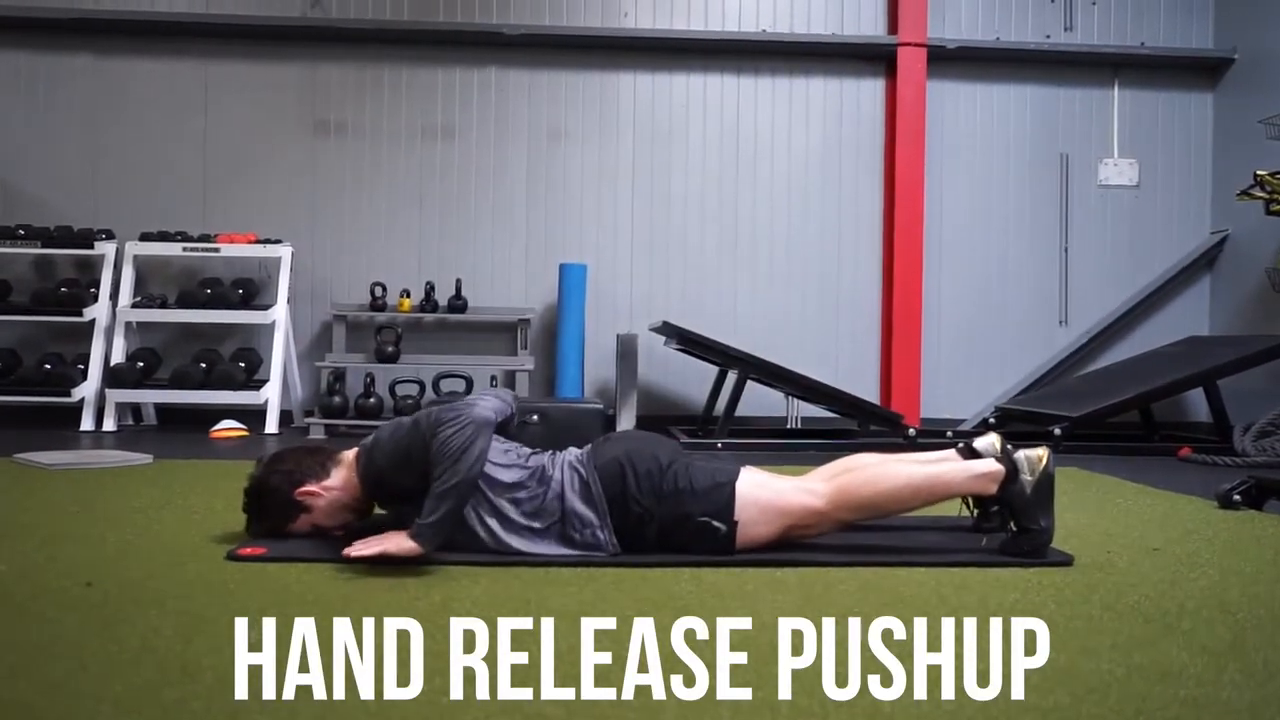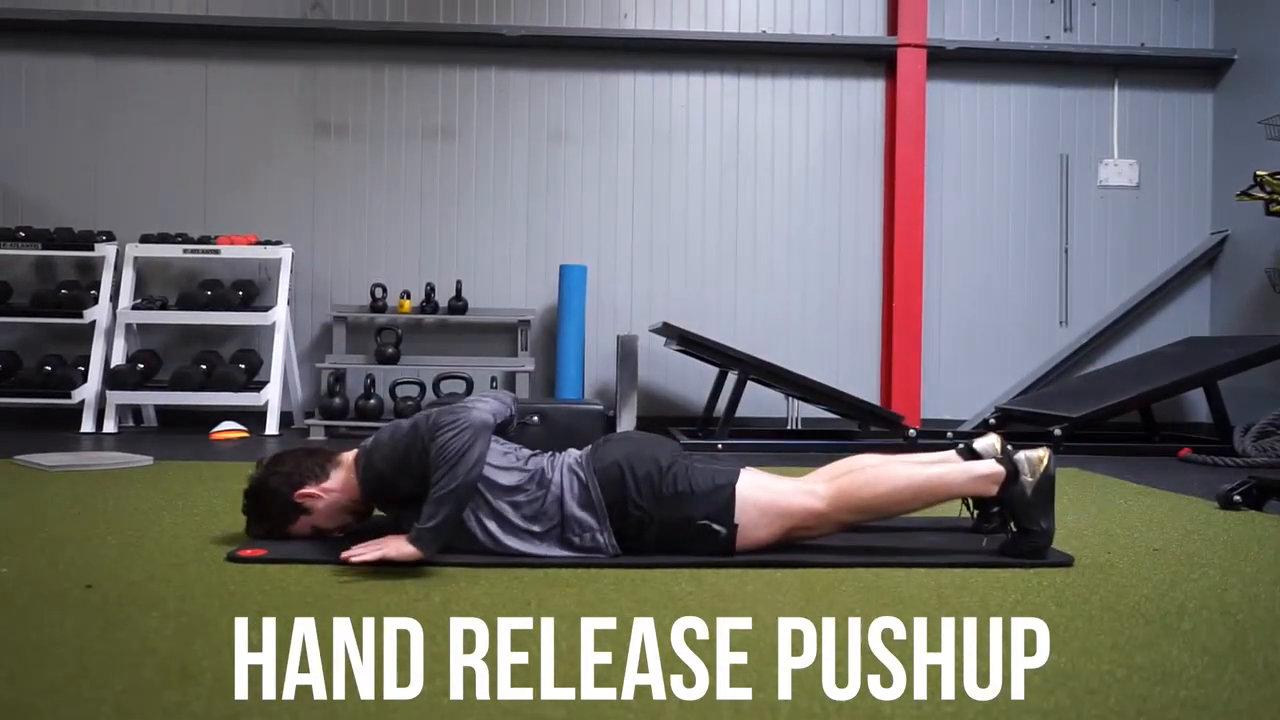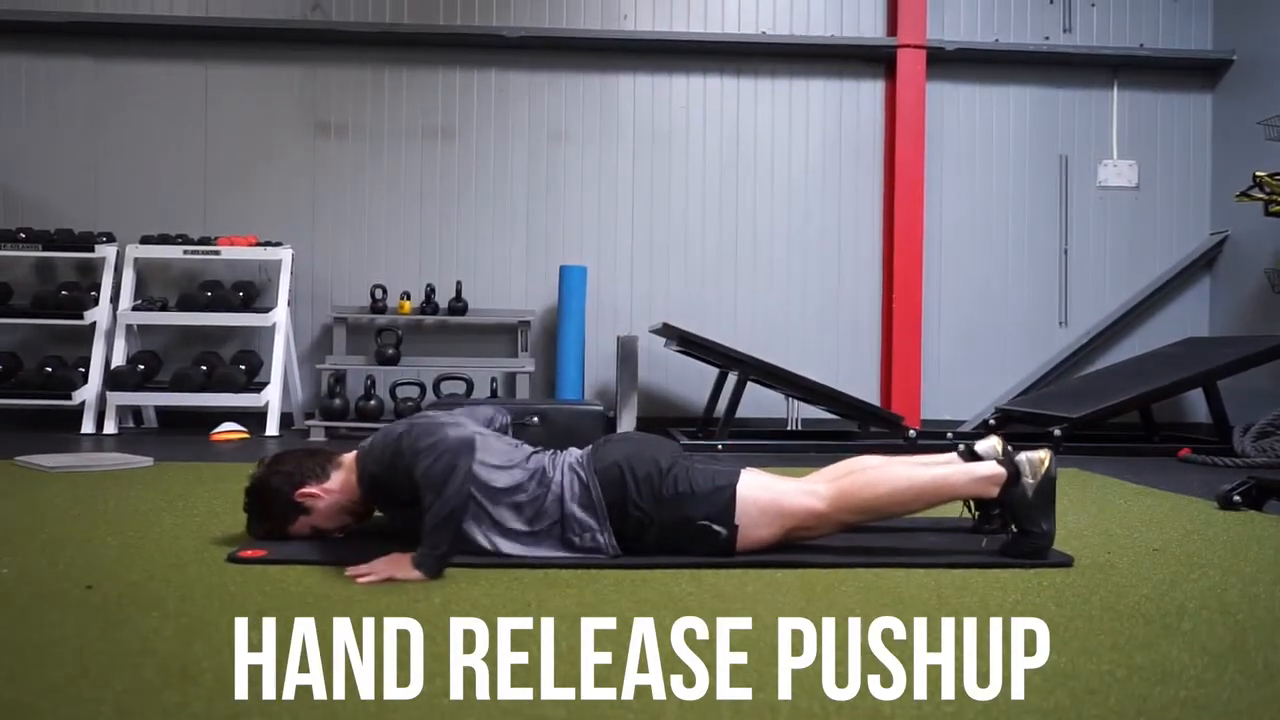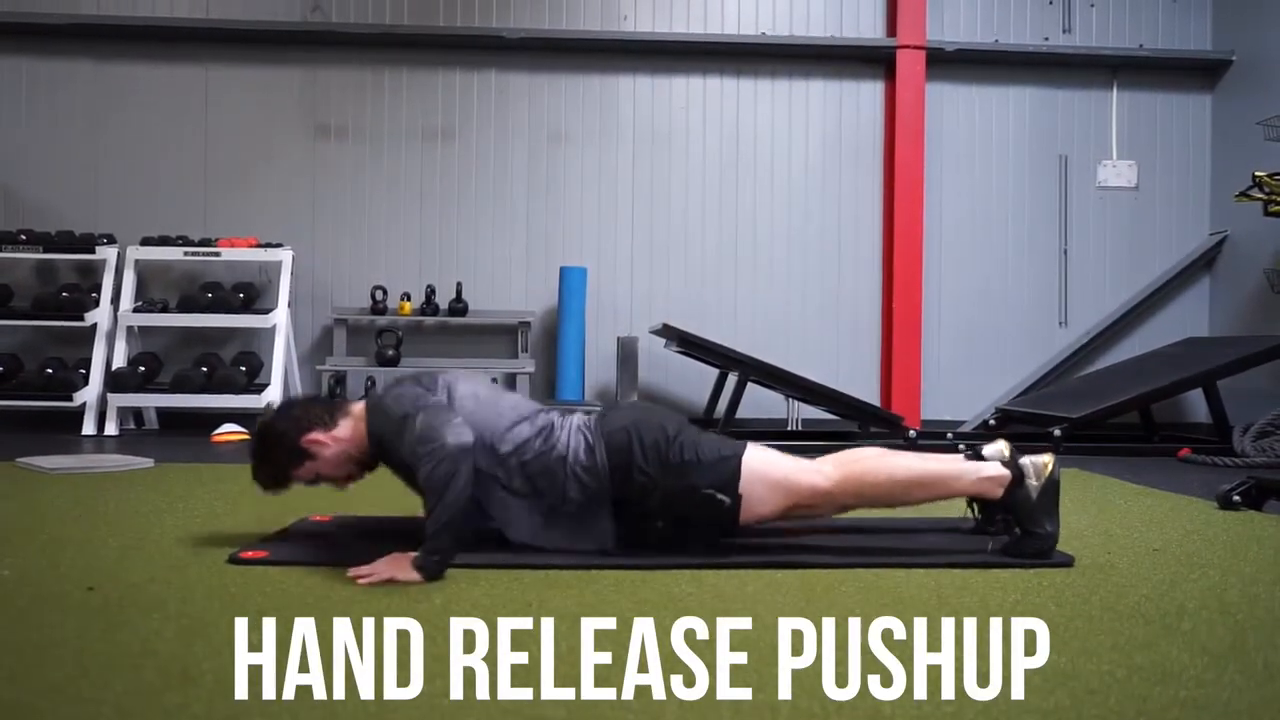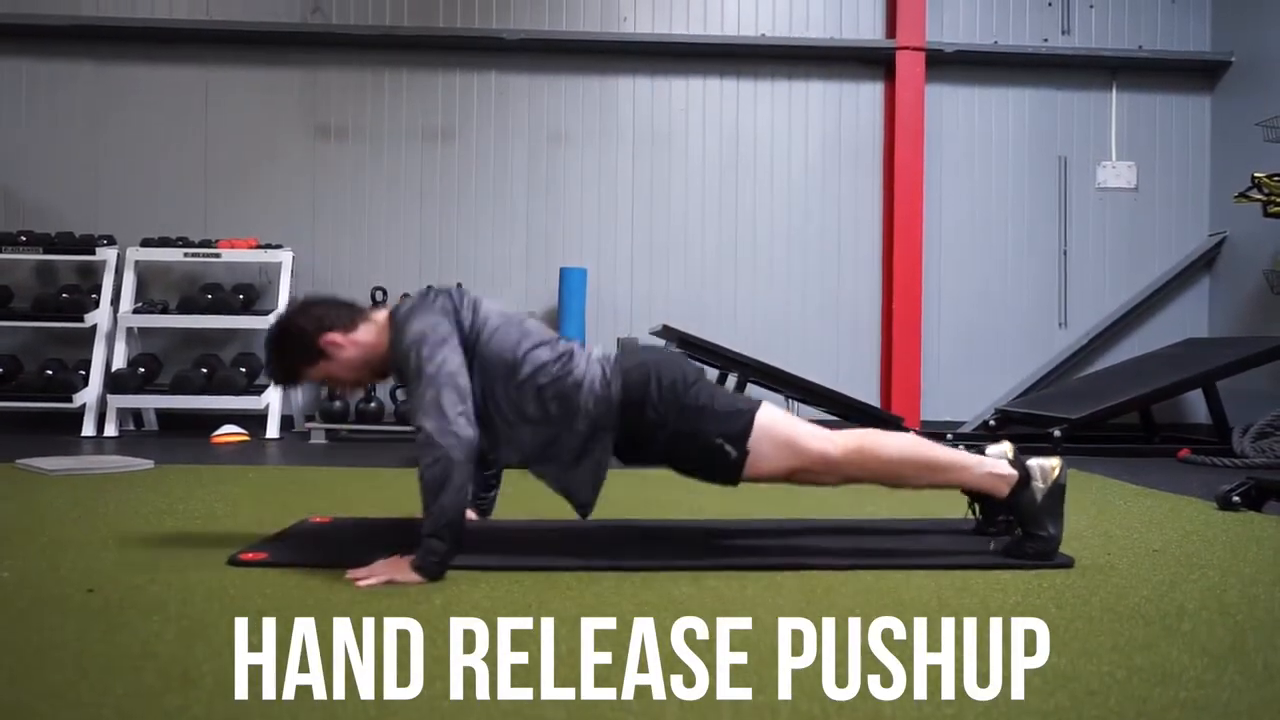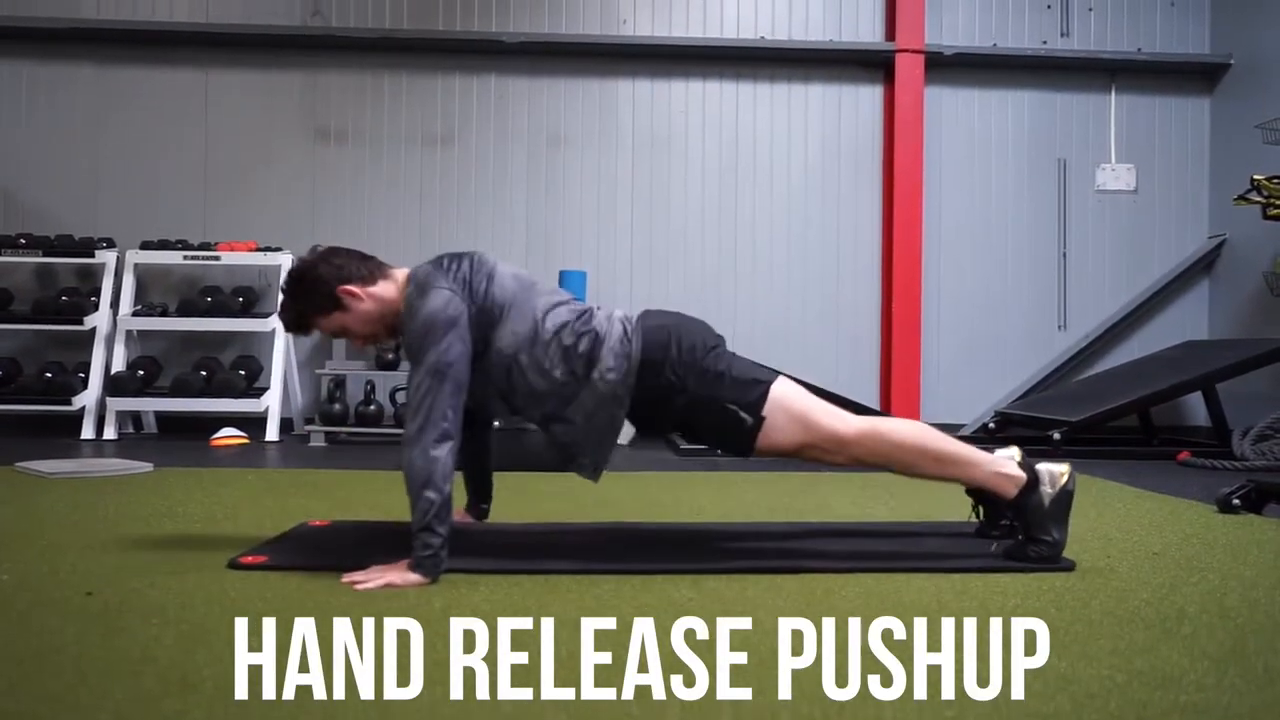
dt=0.2s
person 1, frame 1
left shoulder: (384, 456)
right shoulder: (401, 456)
left elbow: (470, 420)
right elbow: (498, 402)
left wrist: (423, 531)
left hip: (625, 498)
right hip: (614, 474)
left knee: (813, 505)
right knee: (812, 490)
left ankle: (1000, 474)
right ankle: (974, 455)
person 1, frame 2
left shoulder: (383, 459)
right shoulder: (401, 454)
left elbow: (467, 423)
right elbow: (497, 404)
left wrist: (422, 535)
right wrist: (423, 521)
left hip: (625, 499)
right hip: (615, 473)
left knee: (815, 505)
right knee: (815, 491)
left ankle: (1002, 474)
right ankle: (977, 455)
person 1, frame 3
left shoulder: (382, 459)
right shoulder: (401, 452)
left elbow: (452, 440)
right elbow: (492, 413)
left wrist: (426, 556)
right wrist: (442, 522)
left hip: (623, 499)
right hip: (617, 476)
left knee: (813, 506)
right knee: (815, 494)
left ankle: (1001, 475)
right ankle: (978, 459)
person 1, frame 4
left shoulder: (393, 409)
right shoulder: (414, 396)
left elbow: (454, 450)
left wrist: (429, 559)
right wrist: (462, 519)
left hip: (627, 466)
right hip: (621, 447)
left knee: (815, 486)
right knee: (814, 483)
left ankle: (1007, 477)
right ankle: (984, 459)
person 1, frame 5
left shoulder: (416, 327)
right shoulder: (429, 318)
left elbow: (451, 438)
right elbow: (487, 409)
left wrist: (428, 558)
right wrist: (475, 505)
left hip: (635, 401)
right hip: (628, 393)
left knee: (824, 455)
right knee: (819, 459)
left ankle: (1014, 480)
right ankle: (989, 460)
person 1, frame 6
left shoulder: (432, 299)
right shoulder: (442, 292)
left elbow: (432, 431)
right elbow: (474, 404)
left wrist: (425, 558)
right wrist: (475, 505)
left hip: (652, 365)
right hip: (645, 361)
left knee: (837, 435)
right knee: (829, 444)
left ankle: (1023, 483)
right ankle: (999, 466)
